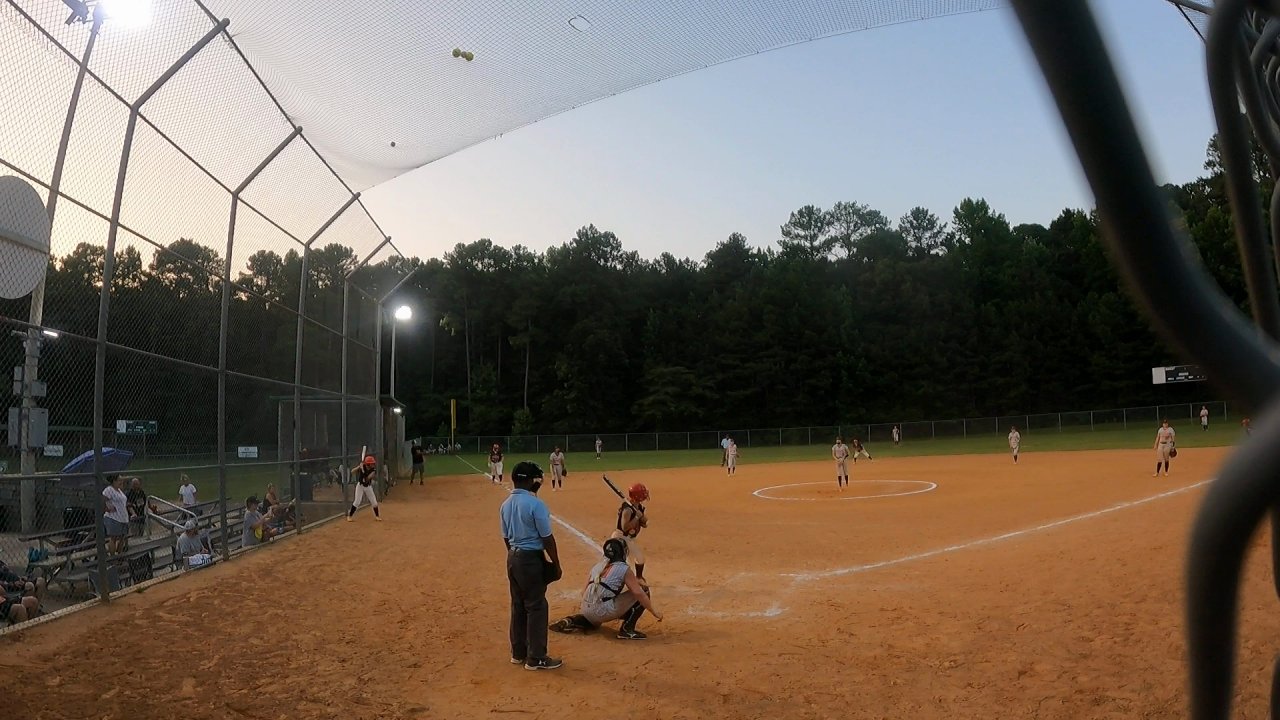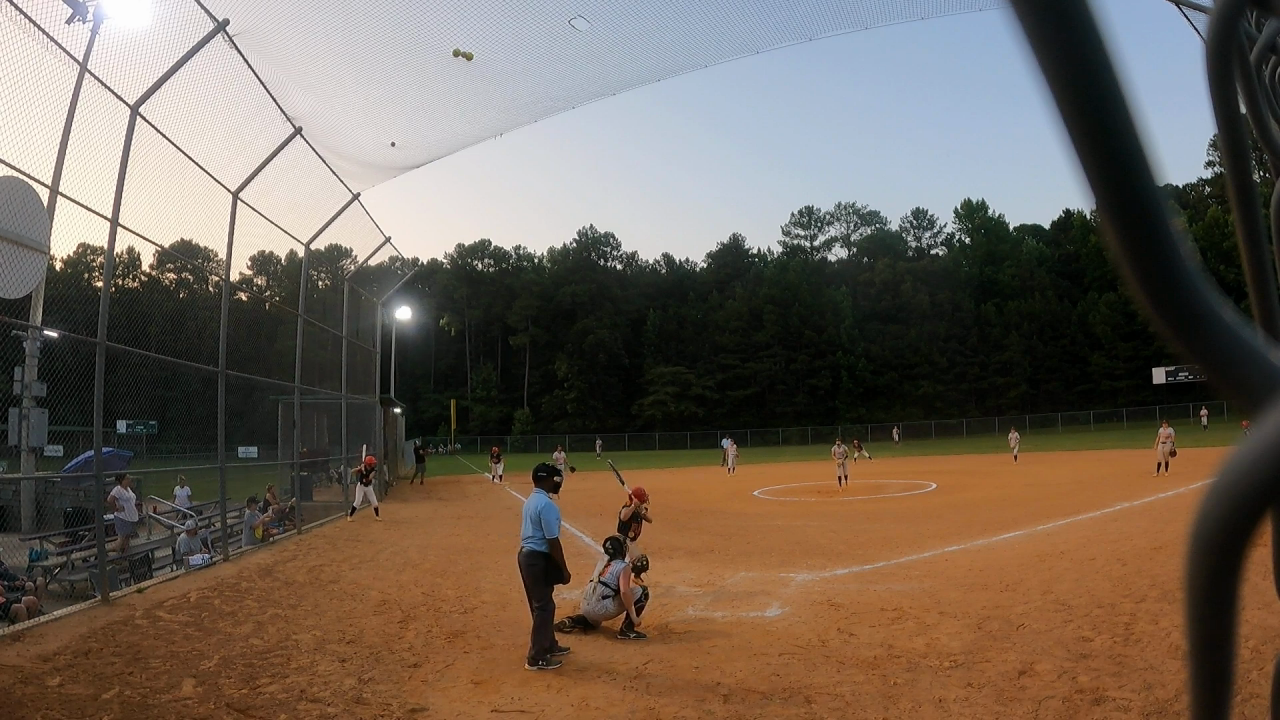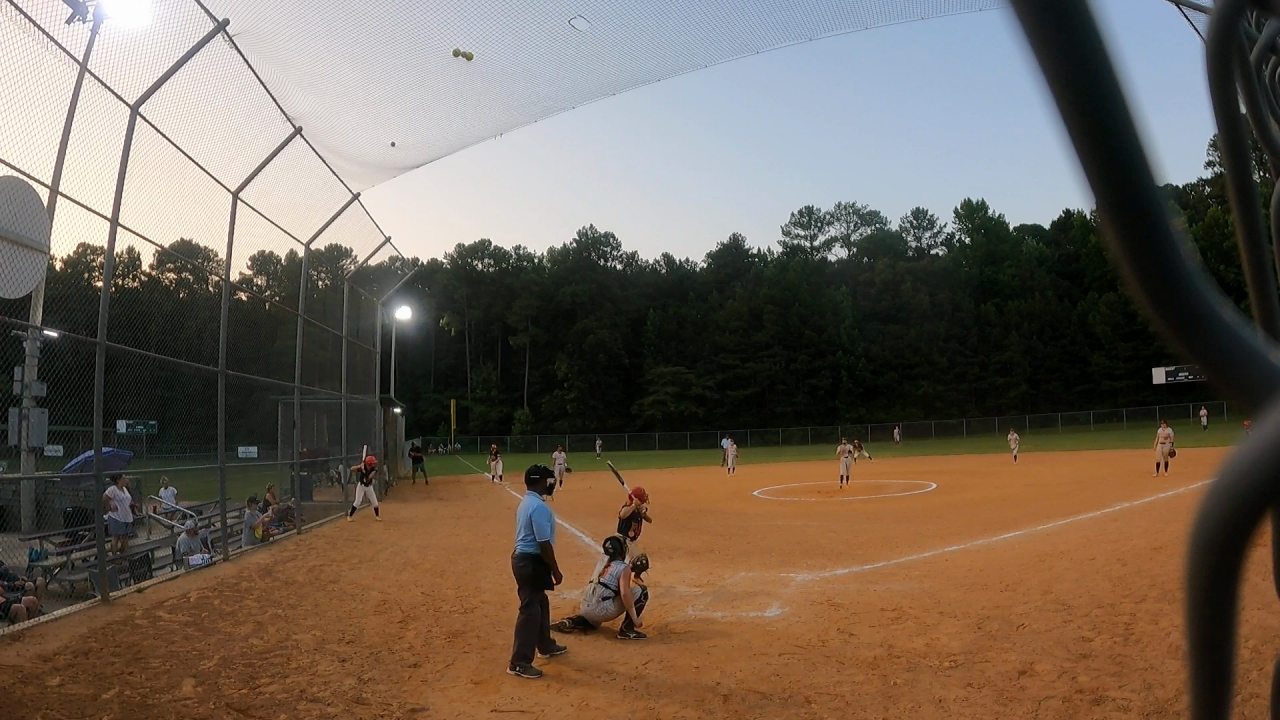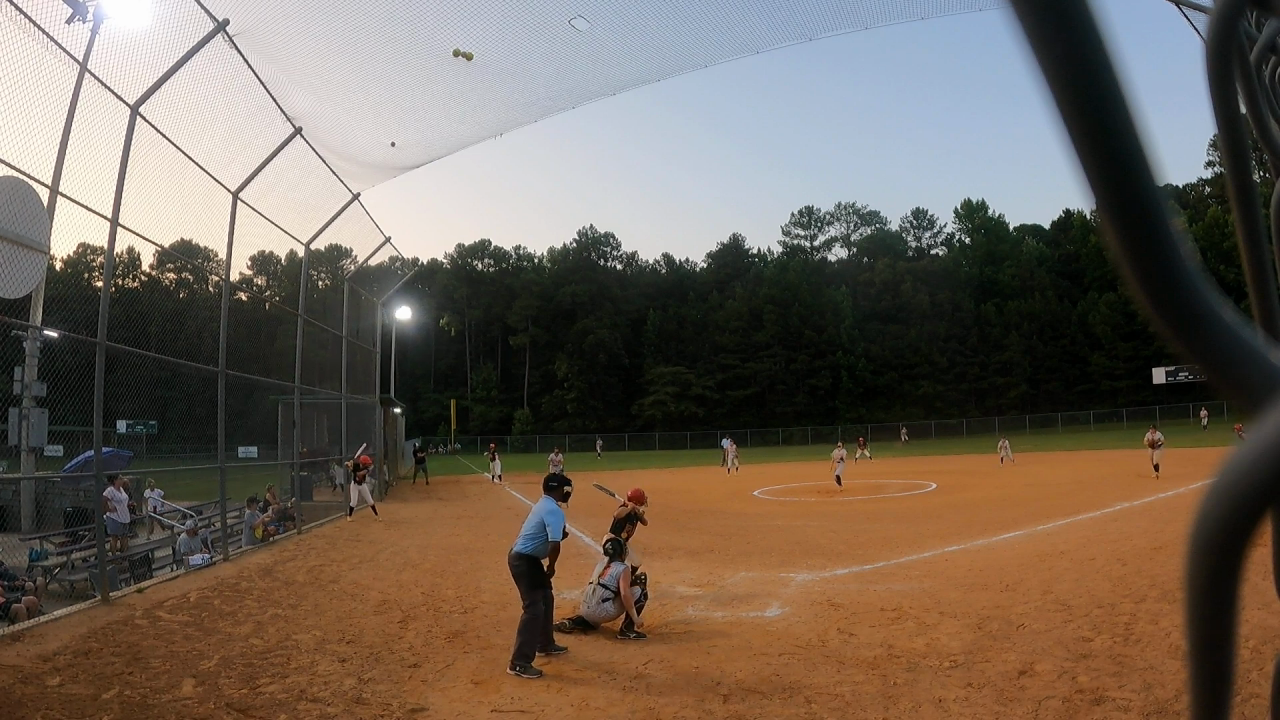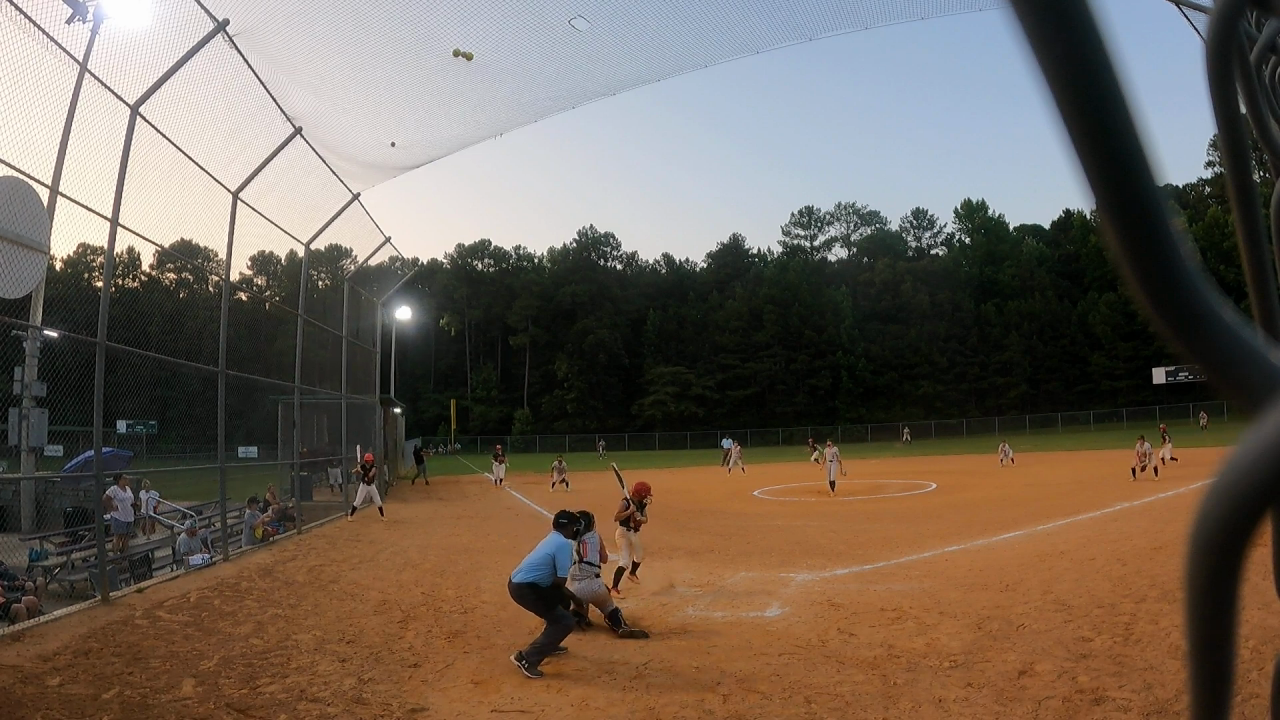
dt=1s
person 1, frame 1
left shoulder: (505, 505)
right shoulder: (535, 504)
left elbow: (506, 537)
right elbow: (547, 538)
right wrist: (556, 564)
left hip: (513, 558)
right hip: (531, 559)
left knee: (518, 606)
right knee: (536, 608)
left ankle: (519, 652)
right ankle: (536, 658)
person 1, frame 2
left shoulder: (530, 501)
right shoulder: (547, 504)
right elbow: (552, 541)
right wrist: (564, 569)
left hip: (526, 555)
right hip: (538, 559)
left knee: (540, 604)
right knee: (543, 607)
left ankle: (548, 646)
right ankle: (536, 658)
person 1, frame 3
left shoulder: (527, 502)
right shoulder: (539, 506)
right elbow: (542, 544)
left wrist: (549, 567)
right wrist: (556, 569)
left hip: (524, 558)
right hip: (530, 561)
left knee: (540, 603)
right knee: (529, 609)
left ankle: (545, 645)
right ankle: (519, 662)
person 1, frame 4
left shoulder: (542, 505)
right shoulder: (554, 510)
right elbow: (555, 545)
left wrist: (560, 535)
right wrist: (551, 567)
left hip: (522, 558)
right hip: (525, 561)
left knee: (546, 599)
right knee: (534, 609)
left ankle: (545, 644)
right ankle: (519, 663)
person 1, frame 5
left shoulder: (552, 539)
right shoulder: (564, 545)
right elbow: (560, 582)
left wrist: (572, 598)
right wrist: (574, 598)
left hip: (521, 584)
right hip: (526, 589)
left knee: (562, 602)
right knee: (565, 622)
left ankle: (550, 644)
right ankle: (527, 658)
